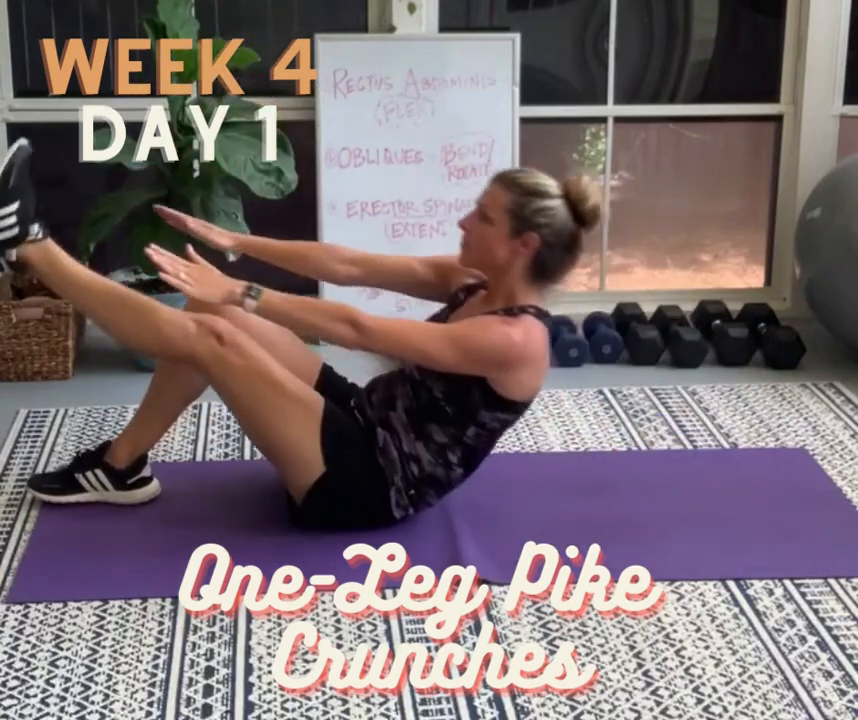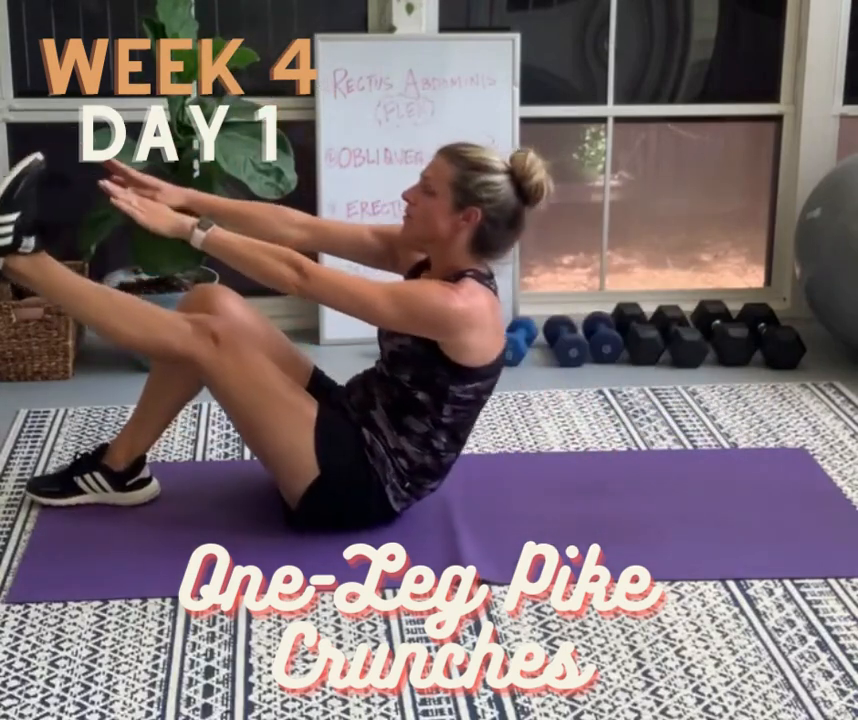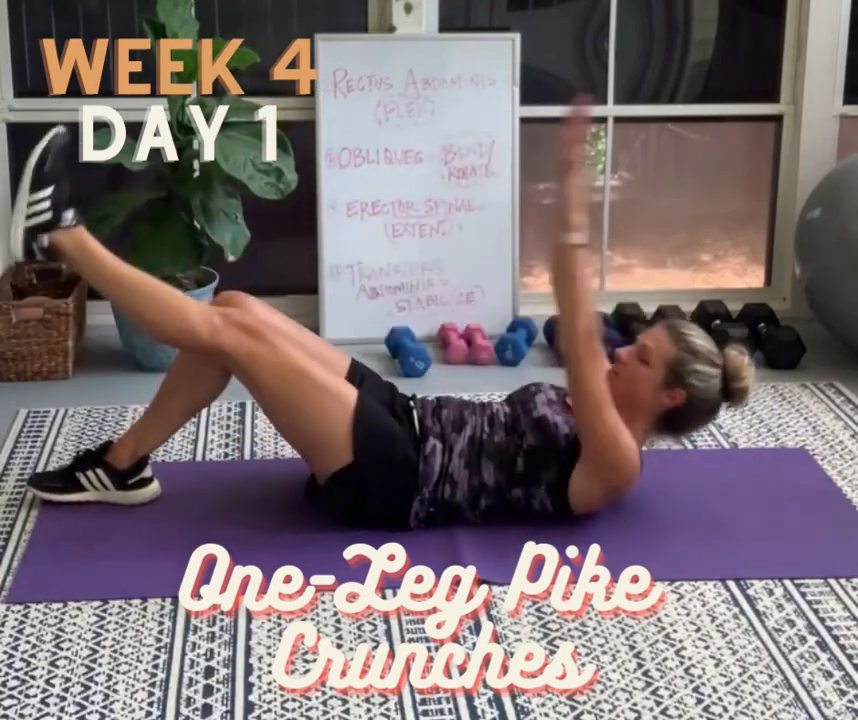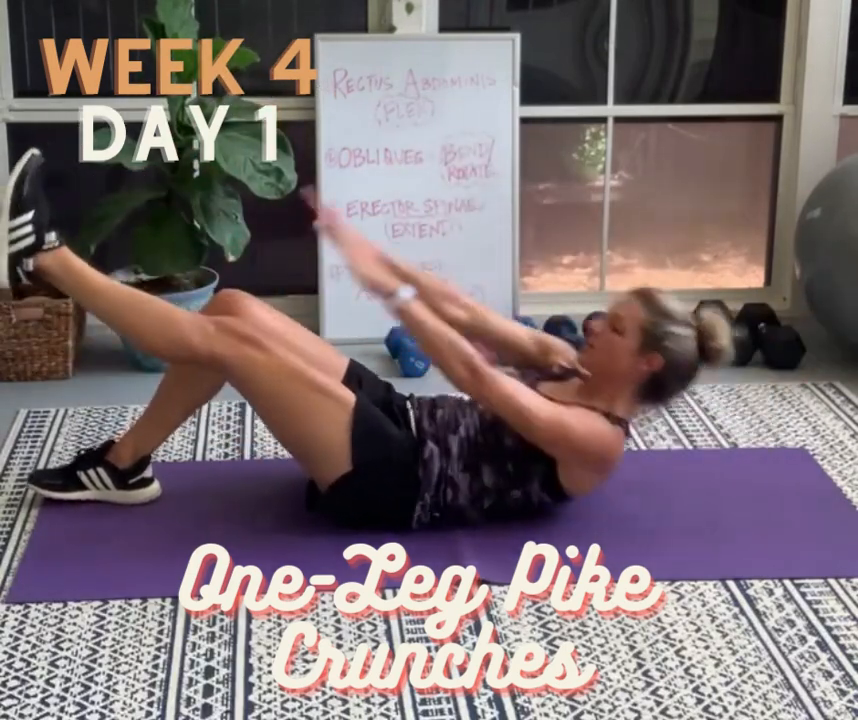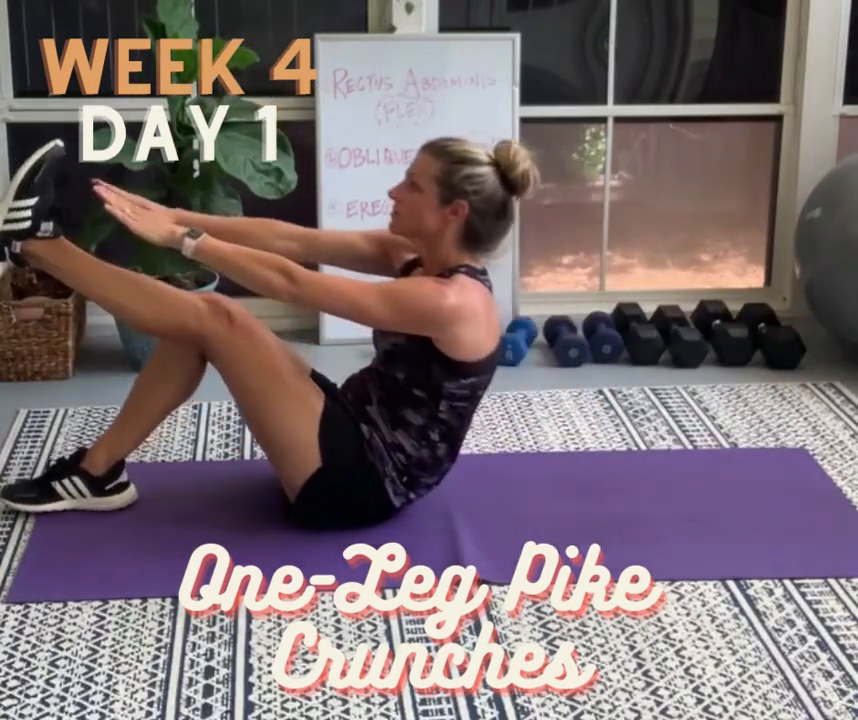
dt=1s
person 1, frame 1
left shoulder: (516, 342)
right shoulder: (475, 284)
left elbow: (359, 331)
right elbow: (350, 265)
left wrist: (242, 295)
right wrist: (237, 243)
left hip: (366, 484)
right hip: (362, 422)
left knee: (206, 336)
right knee: (211, 312)
right ankle: (122, 467)
person 1, frame 2
left shoulder: (459, 306)
right shoulder: (428, 254)
left elbow: (302, 277)
right elbow: (304, 230)
left wrist: (188, 228)
right wrist: (184, 197)
left hip: (363, 483)
right hip: (352, 428)
left knee: (204, 337)
right knee: (209, 302)
right ankle: (119, 468)
person 1, frame 3
left shoulder: (616, 465)
right shoulder: (599, 398)
left elbow: (581, 349)
right elbow: (571, 309)
left wrist: (574, 230)
right wrist: (576, 194)
left hip: (392, 478)
right hip: (403, 423)
left knee: (228, 332)
right knee: (236, 308)
left ankle: (61, 236)
right ankle: (122, 466)
person 1, frame 4
left shoulder: (597, 439)
right shoulder: (572, 371)
left elbow: (475, 379)
right elbow: (468, 316)
left wrist: (389, 289)
right wrist: (383, 259)
left hip: (390, 482)
right hip: (398, 422)
left knee: (218, 339)
right knee: (233, 306)
left ankle: (47, 257)
right ankle: (123, 466)
person 1, frame 5
left shoulder: (451, 302)
right shoulder: (421, 256)
left elbow: (292, 283)
right elbow: (295, 240)
left wrist: (181, 239)
right wrist: (176, 216)
left hip: (361, 481)
right hip: (352, 431)
left knee: (215, 318)
right knee: (200, 318)
right ankle: (96, 474)
